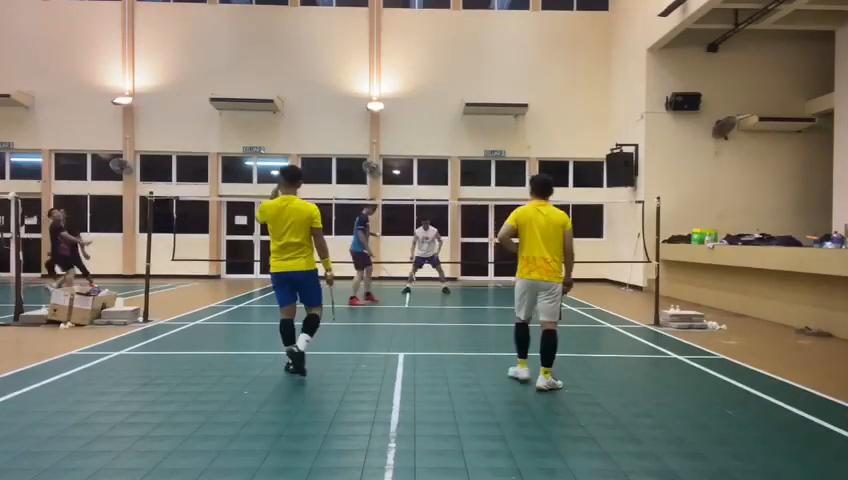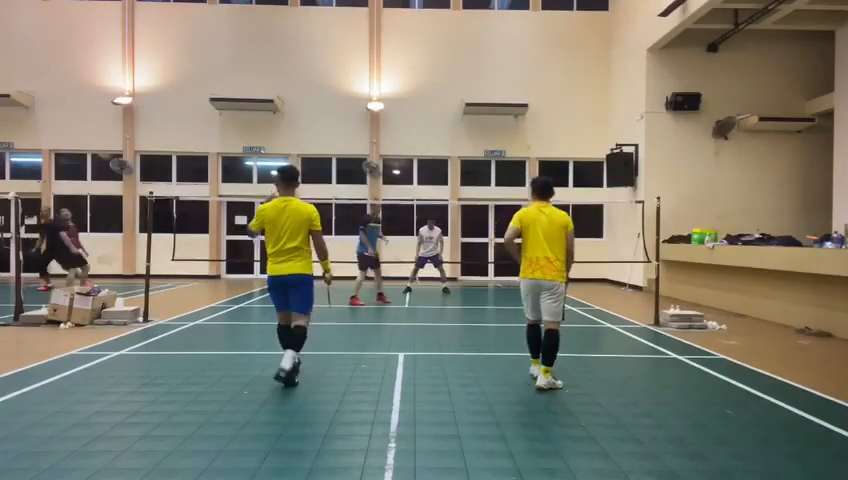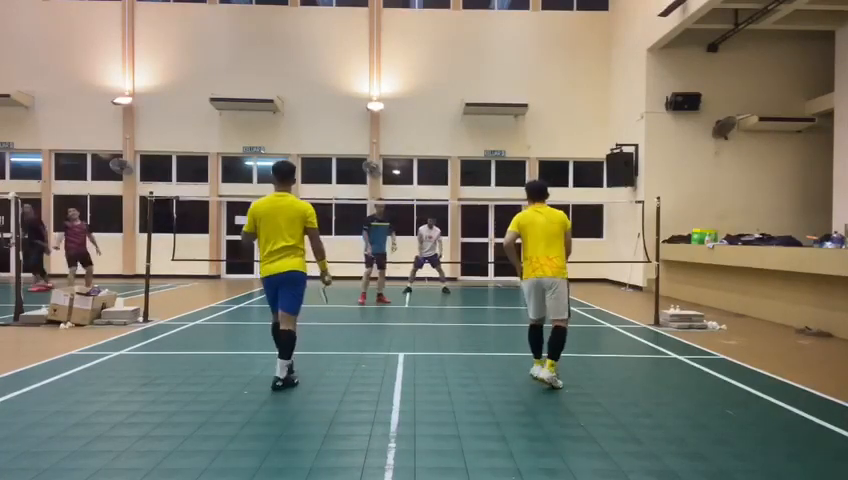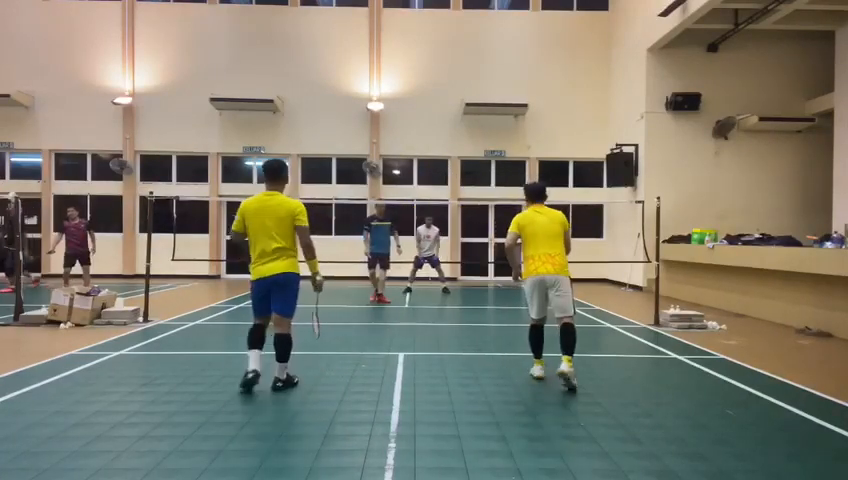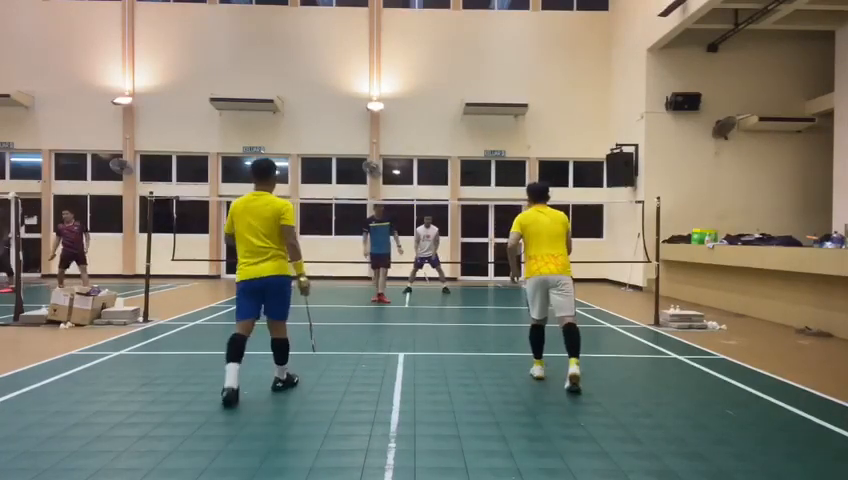
dt=0.2s
person 1, frame 1
left shoulder: (267, 207)
right shoulder: (310, 209)
left elbow: (260, 219)
right elbow: (319, 242)
left wrist: (274, 199)
right wrist: (328, 269)
left hip: (279, 270)
right hip: (305, 269)
left knee: (287, 315)
right knee: (314, 310)
left ankle: (292, 359)
right ankle: (300, 347)
person 1, frame 2
left shoulder: (264, 210)
right shoulder: (309, 211)
left elbow: (252, 232)
right elbow: (319, 244)
right wrist: (326, 269)
left hip: (275, 273)
right hip: (301, 272)
left knee: (284, 320)
right knee: (300, 321)
left ankle: (290, 362)
right ankle: (286, 367)
person 1, frame 3
left shoulder: (257, 206)
right shoulder: (304, 208)
left elbow: (246, 239)
right elbow: (315, 242)
right wrist: (324, 270)
left hip: (268, 272)
right hip: (293, 270)
left knee: (277, 320)
right knee: (288, 322)
left ankle: (285, 364)
right ankle: (282, 376)
person 1, frame 4
left shoulder: (247, 206)
right shoulder: (294, 206)
left elbow: (235, 237)
right elbow: (306, 242)
right wrist: (315, 273)
left hip: (259, 273)
right hip: (286, 272)
left knee: (260, 322)
right knee: (282, 325)
left ankle: (253, 368)
right ankle: (281, 377)
person 1, frame 5
left shoulder: (236, 206)
right shoulder: (282, 206)
left elbow: (229, 240)
right elbow: (291, 243)
right wrist: (302, 275)
left hip: (246, 276)
right hip: (276, 274)
left knee: (242, 330)
right knee: (278, 329)
left ankle: (230, 386)
right ankle: (281, 378)
person 2, frame 1
left shoulder: (520, 213)
right shoulder: (562, 217)
left elbow: (502, 237)
right elbow: (569, 252)
left wrist: (518, 250)
right wrist: (568, 276)
left hip: (526, 276)
right hip: (552, 278)
left knee: (522, 320)
right knee: (549, 326)
left ankle: (521, 367)
right ankle: (545, 376)
person 2, frame 2
left shoulder: (523, 214)
right shoulder: (563, 217)
left elbow: (507, 240)
right elbow: (570, 252)
left wrist: (520, 259)
right wrist: (565, 272)
left hip: (529, 276)
right hip: (554, 277)
left knee: (533, 321)
right knee: (552, 325)
left ankle: (536, 365)
right ankle: (545, 375)
person 2, frame 3
left shoulder: (521, 217)
right shoulder: (560, 216)
left elbow: (507, 244)
right elbow: (568, 249)
left wrist: (518, 266)
left hip: (532, 276)
right hip: (556, 275)
left knee: (535, 321)
right knee: (560, 322)
left ankle: (538, 365)
right ankle: (549, 367)
person 2, frame 4
left shoulder: (520, 218)
right shoulder: (560, 216)
left elbow: (509, 245)
right elbow: (568, 248)
left wrist: (515, 268)
left hip: (533, 275)
right hip: (558, 273)
left knee: (536, 321)
right knee: (566, 319)
left ankle: (538, 365)
right ankle: (566, 362)
person 2, frame 5
left shoulder: (523, 218)
right shoulder: (561, 217)
left elbow: (512, 245)
left wrist: (514, 269)
left hip: (535, 275)
right hip: (561, 273)
left knee: (537, 321)
right knee: (568, 319)
left ankle: (538, 366)
right ankle: (573, 364)
